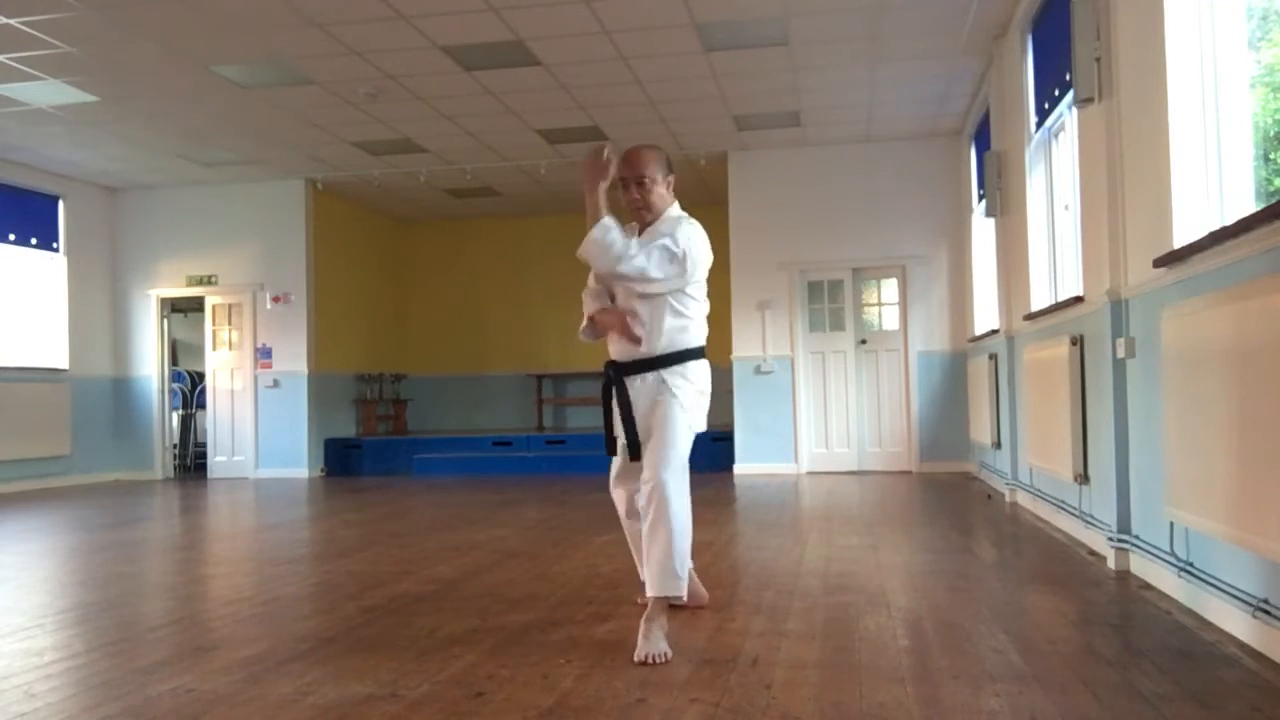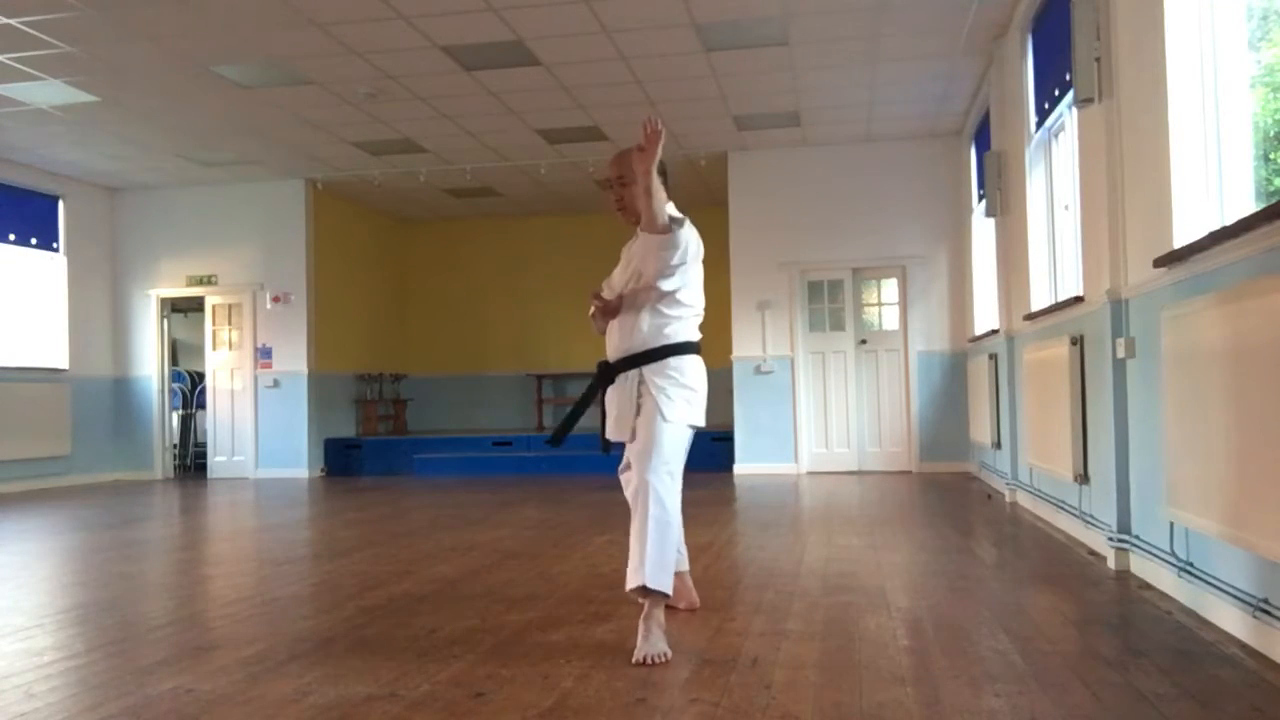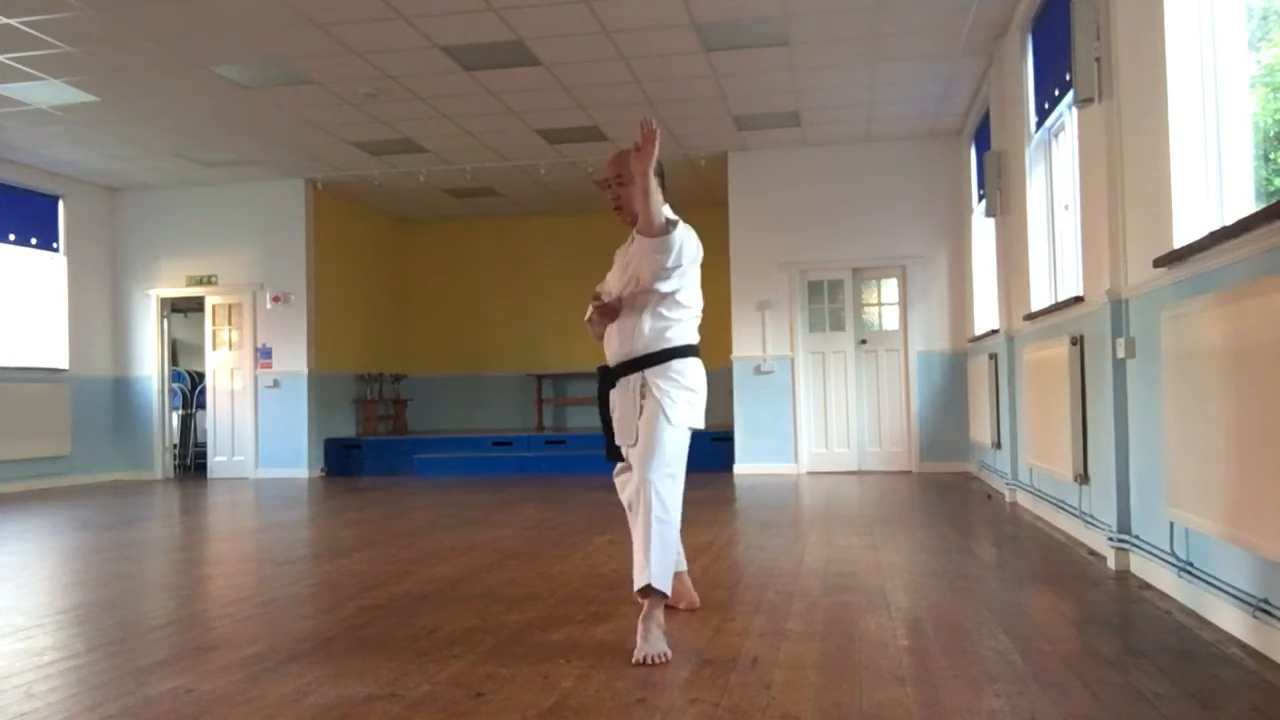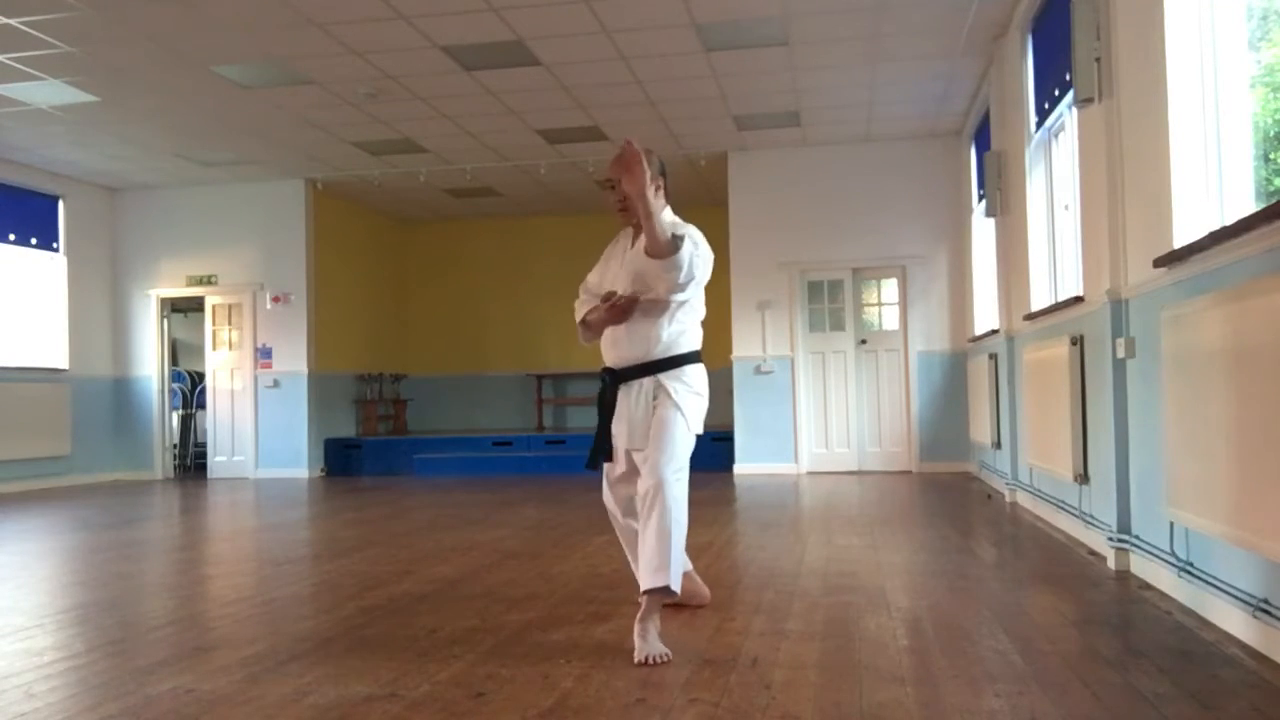
dt=0.3s
person 1, frame 1
left shoulder: (684, 236)
right shoulder: (628, 237)
left elbow: (612, 261)
right elbow: (597, 292)
left wrist: (593, 193)
right wrist: (605, 317)
left hip: (673, 379)
right hip: (631, 383)
left knee: (662, 481)
right knee: (628, 487)
left ankle: (657, 612)
right ankle: (680, 581)
person 1, frame 2
left shoulder: (676, 235)
right shoulder: (636, 246)
left elbow: (665, 253)
right elbow: (615, 302)
left wrist: (650, 174)
right wrist: (603, 309)
left hip: (668, 377)
right hip: (638, 380)
left knee: (652, 480)
right knee: (640, 481)
left ankle: (653, 613)
right ankle: (677, 583)
person 1, frame 3
left shoulder: (676, 237)
right shoulder: (628, 249)
left elbow: (661, 254)
right elbow: (608, 313)
left wrist: (644, 178)
right wrist: (599, 314)
left hip: (667, 379)
right hip: (631, 383)
left knee: (652, 481)
right knee: (634, 485)
left ankle: (652, 613)
right ankle: (674, 583)
person 1, frame 4
left shoulder: (684, 236)
right shoulder: (617, 248)
left elbow: (677, 275)
right elbow: (585, 304)
left wrist: (646, 206)
right wrist: (601, 313)
left hip: (671, 384)
right hip: (623, 389)
left knee: (662, 481)
right knee: (622, 493)
left ankle: (648, 614)
right ankle: (680, 579)
